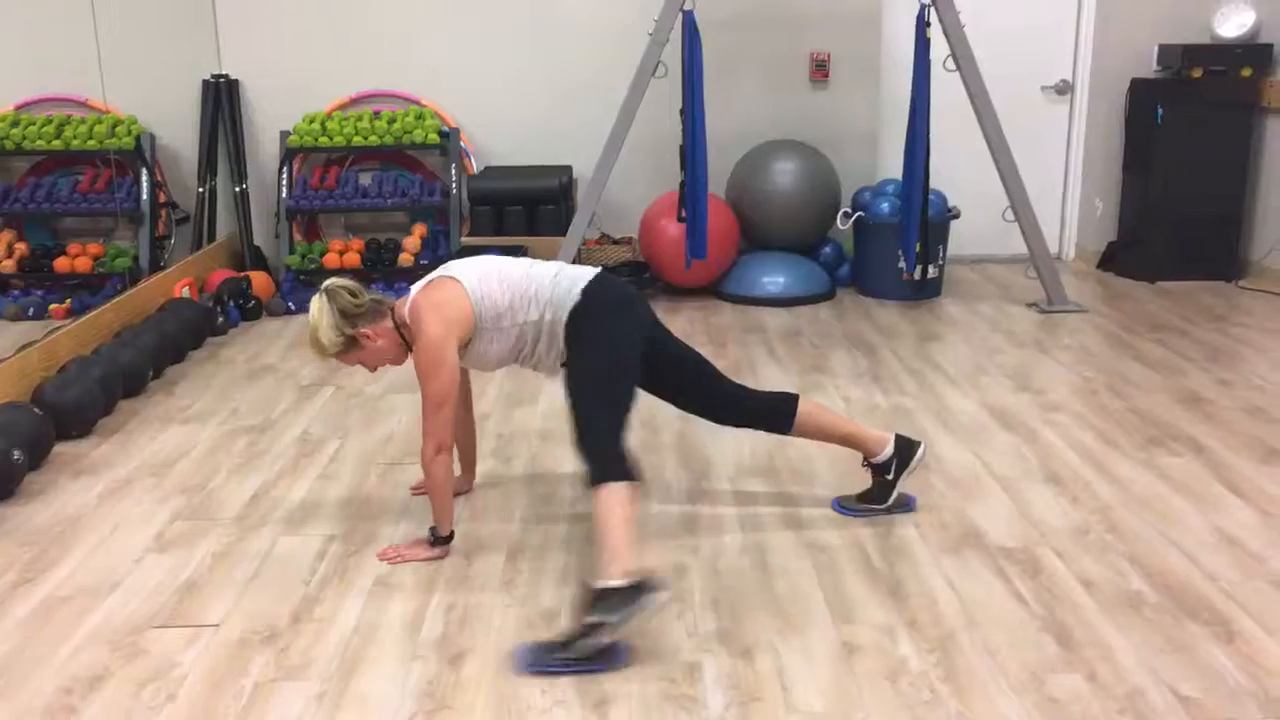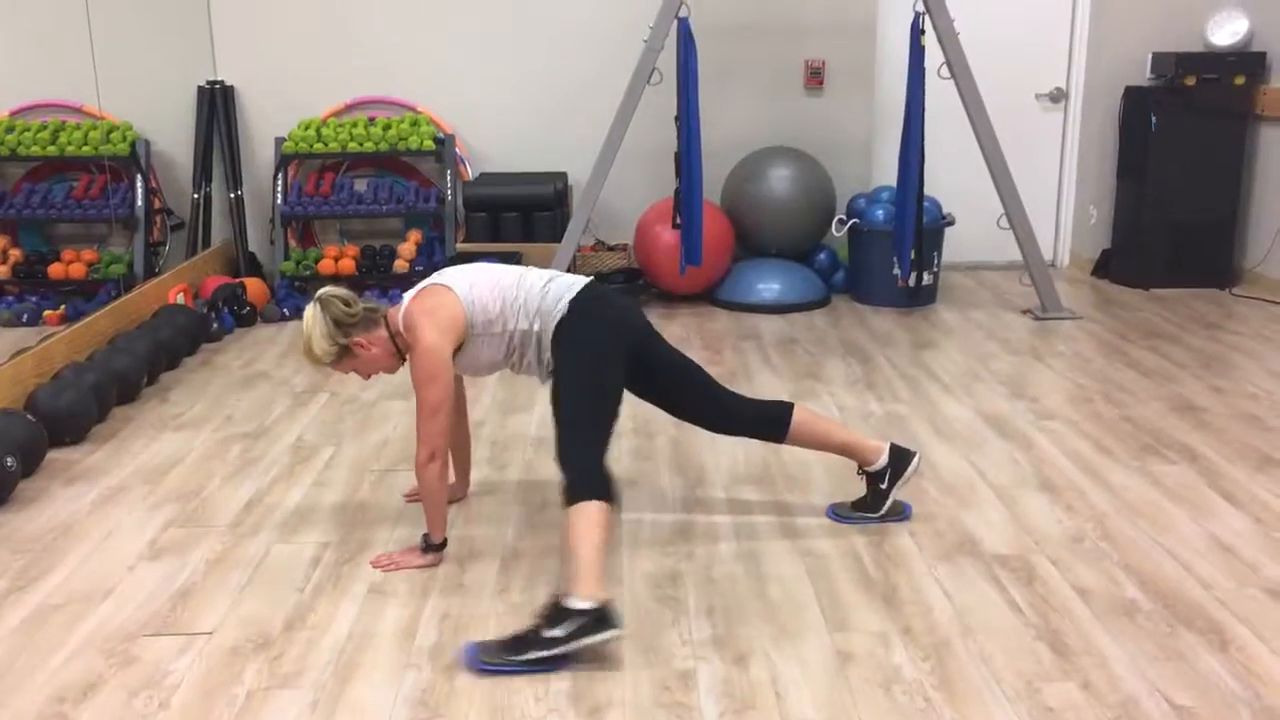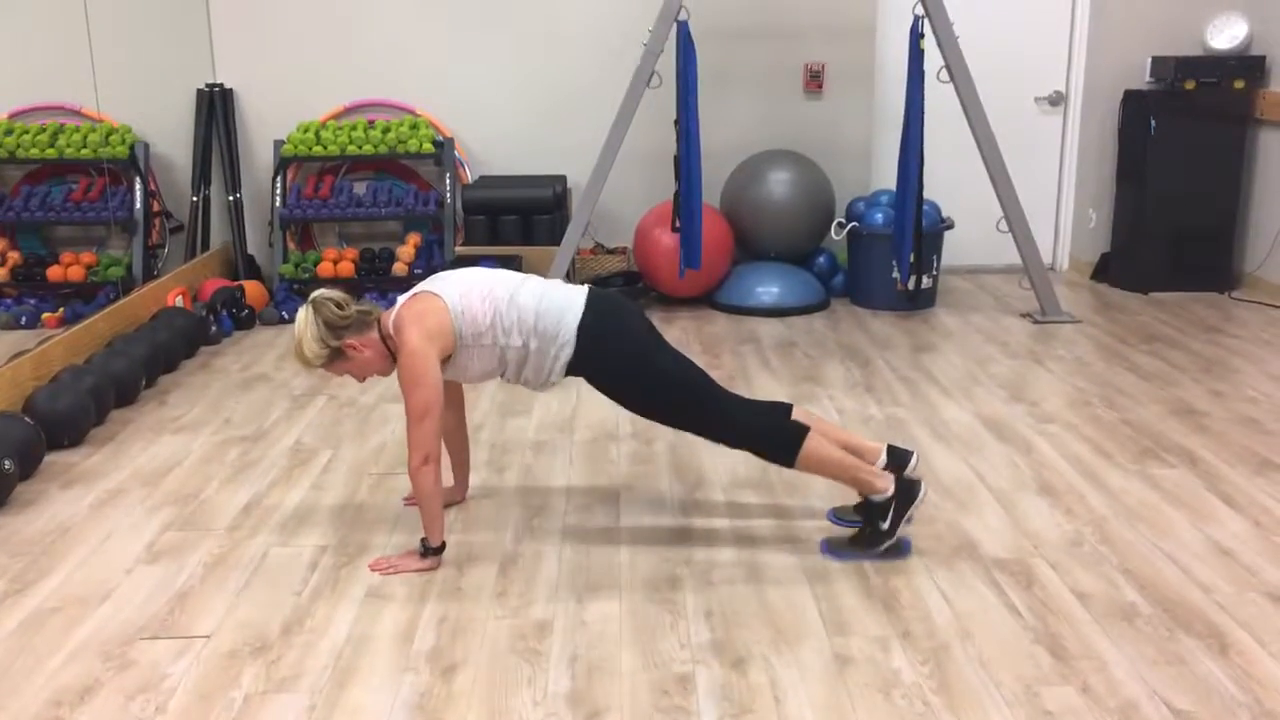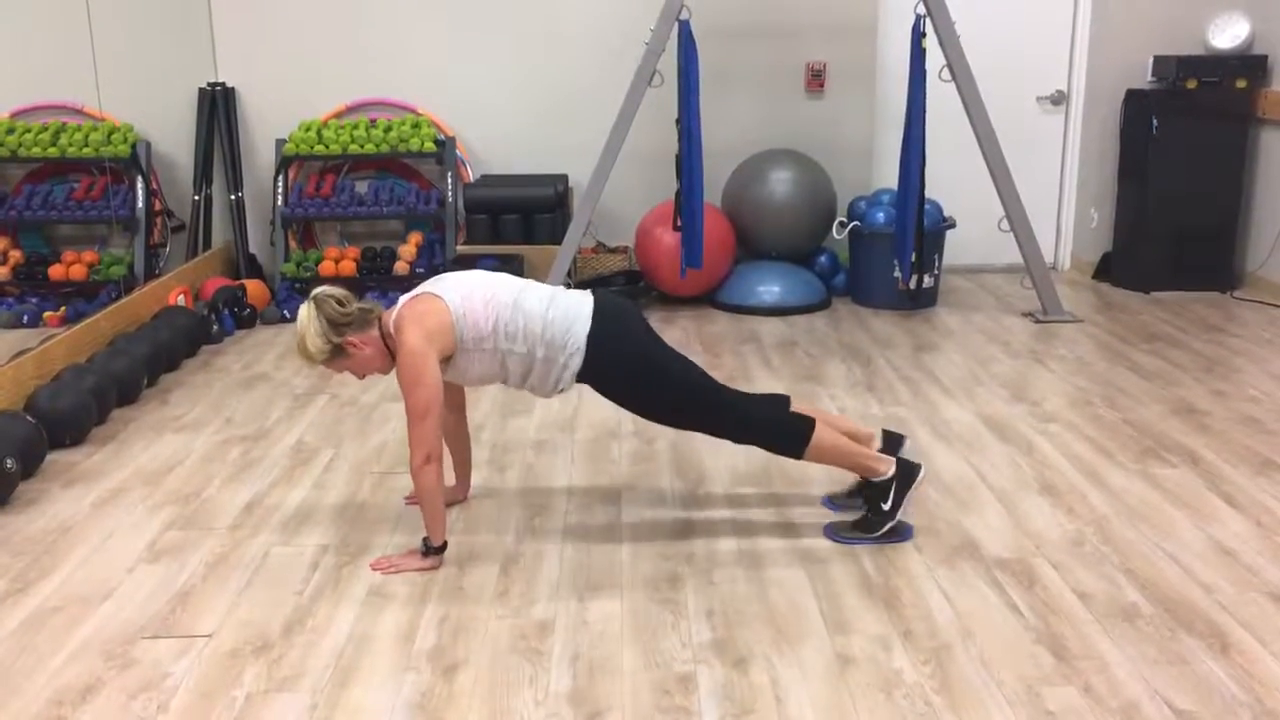
dt=0.4s
person 1, frame 1
left shoulder: (429, 323)
right shoulder: (423, 308)
left elbow: (436, 442)
right elbow: (459, 405)
left wrist: (439, 535)
right wrist: (464, 476)
left hip: (594, 315)
right hip: (602, 310)
left knee: (599, 448)
right knee: (732, 404)
left ankle: (620, 585)
right ankle: (885, 449)
person 1, frame 2
left shoulder: (424, 330)
right shoulder: (415, 316)
left elbow: (430, 448)
right elbow: (455, 411)
left wrist: (432, 544)
right wrist: (459, 483)
left hip: (585, 322)
right hip: (598, 316)
left knee: (581, 460)
right knee: (725, 411)
left ankle: (583, 607)
right ankle: (880, 457)
person 1, frame 3
left shoulder: (412, 335)
right shoulder: (419, 318)
left elbow: (421, 455)
right elbow: (451, 411)
left wrist: (430, 548)
right wrist: (459, 487)
left hip: (594, 335)
right hip: (595, 321)
left knee: (721, 421)
right knee: (725, 408)
left ankle: (882, 487)
right ankle: (877, 453)
person 1, frame 4
left shoulder: (412, 336)
right shoulder: (419, 316)
left elbow: (423, 453)
right elbow: (453, 409)
left wrist: (432, 548)
right wrist: (461, 485)
left hip: (598, 345)
right hip: (596, 323)
left knee: (728, 417)
right knee: (727, 406)
left ankle: (882, 470)
right ankle: (873, 439)
